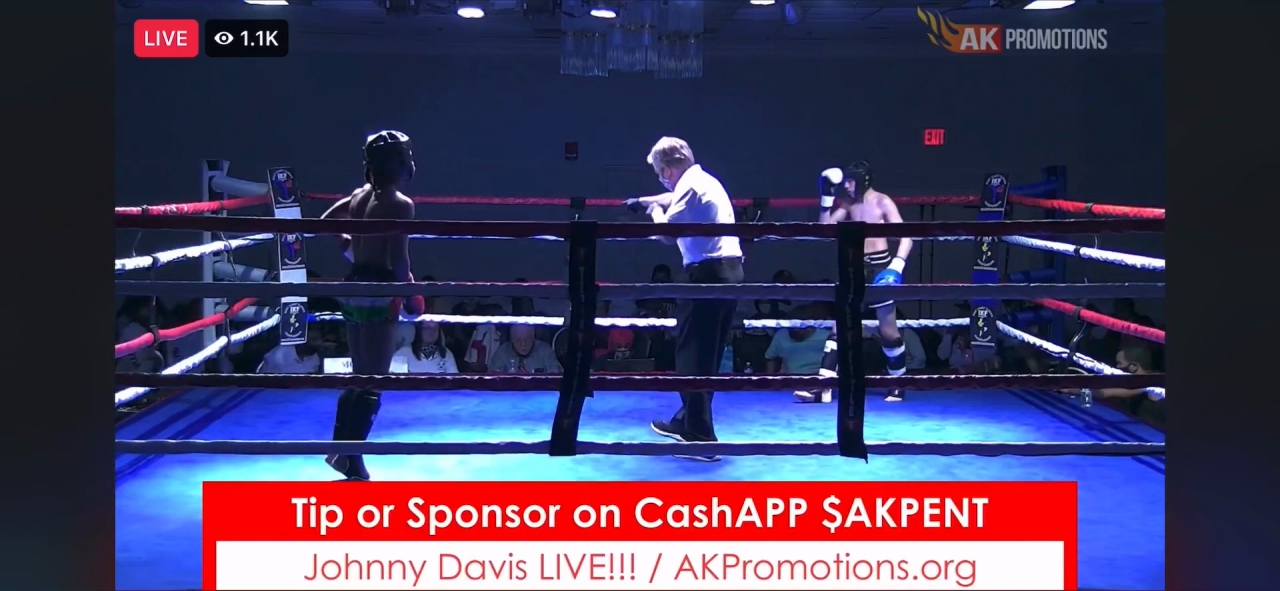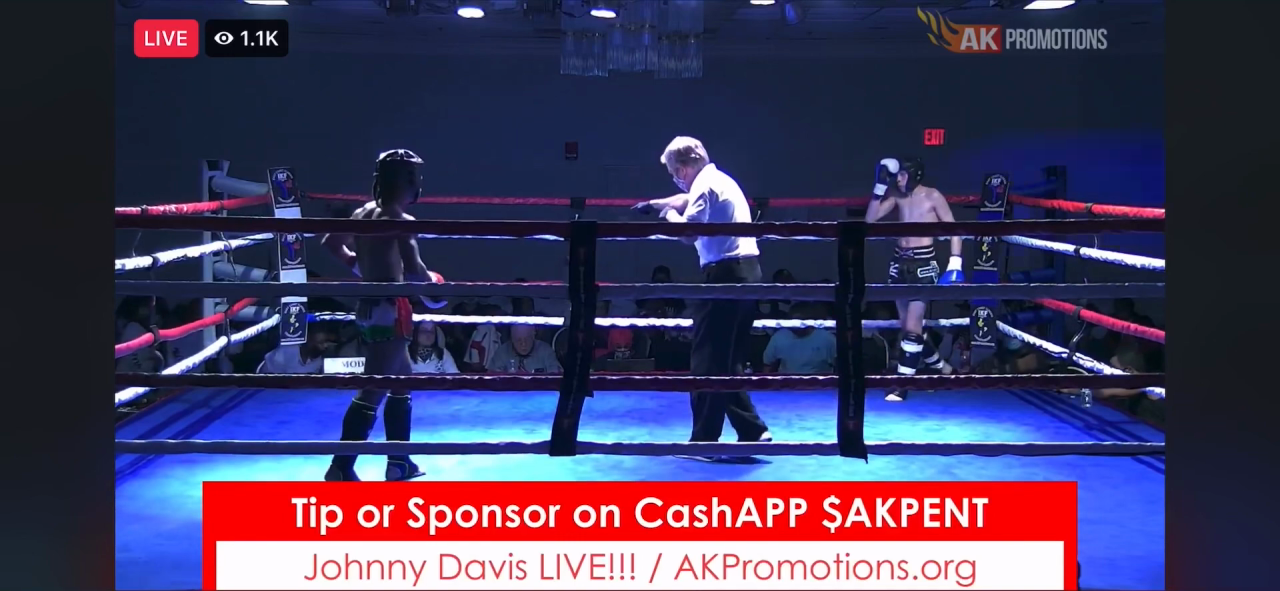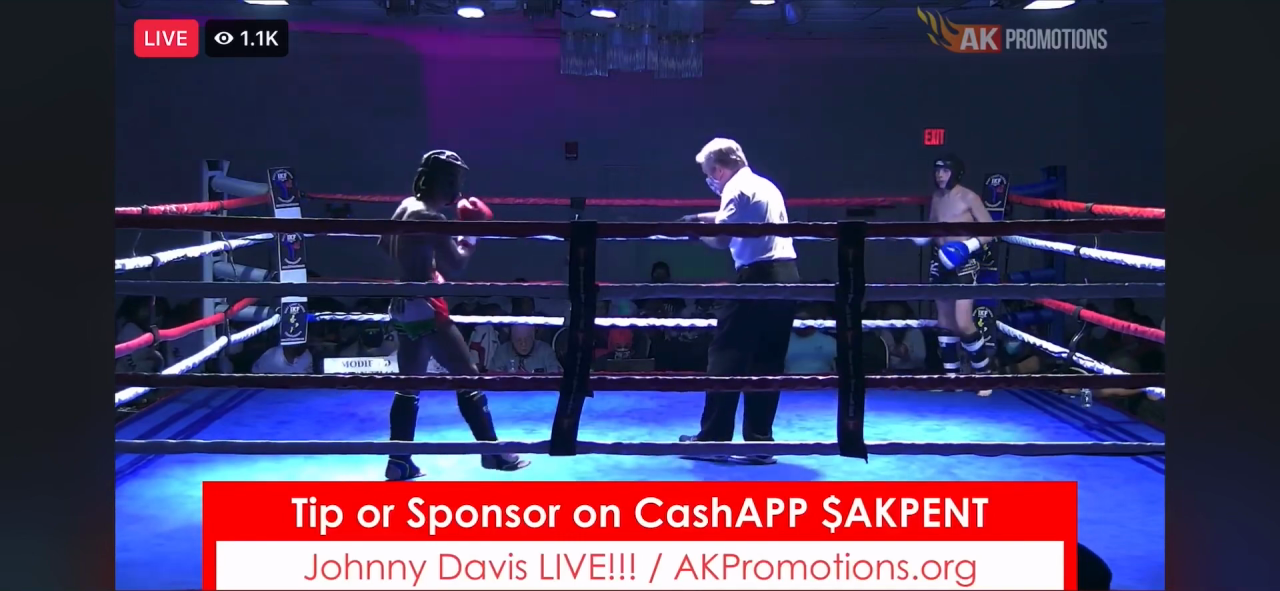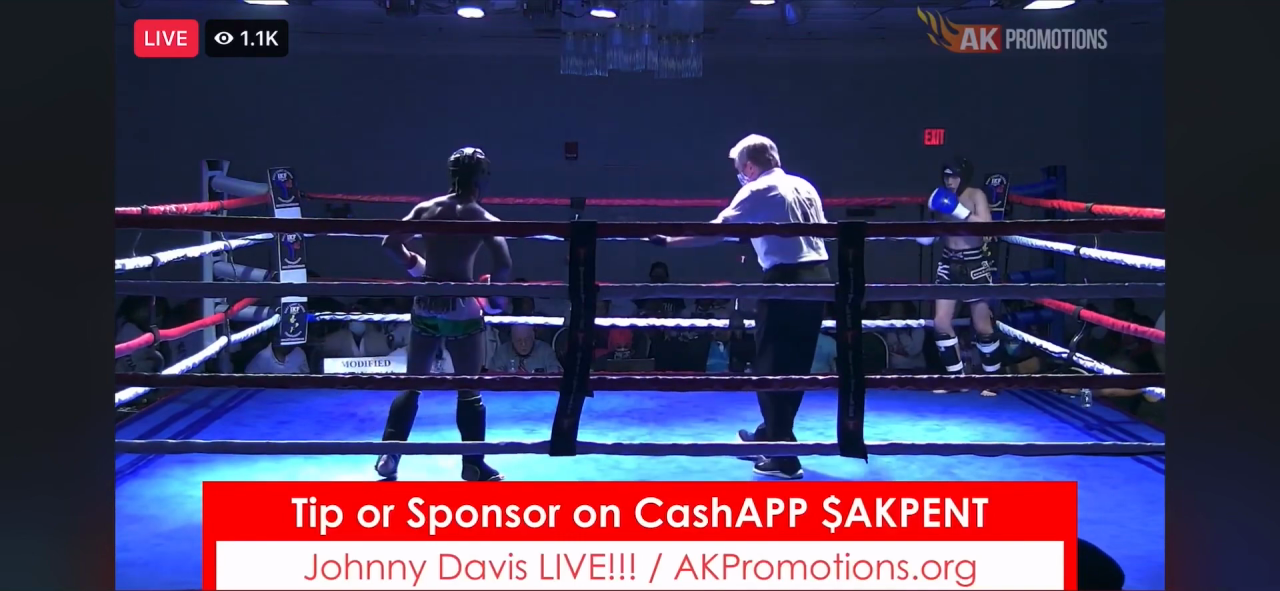
dt=0.5s
person 1, frame 1
left shoulder: (360, 195)
right shoulder: (399, 204)
left elbow: (326, 221)
right elbow: (400, 260)
left hip: (353, 291)
right hip: (380, 295)
left knee: (360, 378)
left ankle: (341, 450)
person 1, frame 2
left shoulder: (365, 212)
right shoulder: (401, 221)
left elbow: (330, 242)
right elbow: (413, 272)
left hip: (368, 307)
right hip: (388, 311)
left knee: (401, 386)
right knee: (371, 395)
person 1, frame 3
left shoulder: (407, 206)
right shoulder: (428, 215)
left elbow: (385, 243)
right elbow: (455, 263)
right wrist: (469, 235)
left hip: (402, 305)
right hip: (425, 306)
left knee: (409, 387)
right knee: (467, 376)
person 1, frame 4
left shoulder: (426, 209)
right shoulder: (484, 219)
left elbow: (391, 243)
right elbow: (503, 264)
left wrist: (416, 266)
right wrist: (495, 301)
left hip: (425, 305)
right hip: (461, 307)
left knee: (413, 384)
right knee: (469, 390)
person 2, frame 1
left shoulder: (688, 186)
right shoulder: (706, 181)
left wrist: (655, 210)
right wrist: (645, 200)
left hip: (708, 274)
right hip: (729, 272)
left knee: (693, 357)
right knee: (707, 356)
left ankle: (700, 439)
right ankle: (686, 423)
person 2, frame 2
left shoulder: (705, 186)
right shoulder: (720, 180)
left elbow: (687, 232)
right elbow: (688, 200)
left wrist: (668, 214)
right wrist: (654, 203)
left hip: (725, 274)
right hip: (747, 272)
left knee: (708, 360)
right knee: (726, 361)
left ankle: (705, 441)
right ankle: (753, 430)
person 2, frame 3
left shoulder: (737, 189)
right shoulder: (764, 185)
left elbow: (720, 238)
left wrist: (700, 227)
right wrist: (704, 217)
left hip: (758, 277)
right hip: (786, 275)
left knee: (726, 358)
right knee: (767, 365)
left ankle: (713, 437)
right ankle: (758, 441)
person 2, frame 4
left shoulder: (758, 191)
right shoulder: (804, 187)
left elbow: (716, 231)
right elbow: (821, 229)
left wrist: (668, 241)
left hip: (785, 281)
right hip: (817, 277)
left knee: (771, 371)
right knee: (794, 370)
left ankle: (783, 457)
right ankle: (769, 438)
person 3, frame 1
left shoulder: (882, 202)
right shoulder: (847, 202)
left elbow: (906, 238)
right elbow: (825, 228)
left wrist: (897, 265)
right wrist: (827, 197)
left hip: (877, 267)
left knee: (888, 332)
left ankle: (898, 386)
right ankle: (824, 388)
person 3, frame 2
left shoulder: (933, 196)
right shoulder: (897, 195)
right elbow: (870, 219)
left wrist: (955, 263)
right wrist: (880, 186)
left hip: (923, 262)
right hip: (900, 261)
left knee: (912, 327)
right knee: (908, 325)
left ankle: (902, 384)
right ankle: (940, 368)
person 3, frame 3
left shoulder: (969, 197)
right shoulder: (935, 197)
left wrist: (970, 245)
right wrist: (925, 238)
left hip: (963, 263)
right hip: (941, 261)
left knee: (963, 325)
right knee: (945, 324)
left ankle: (983, 376)
right ankle: (952, 376)
person 3, frame 4
left shoulder: (976, 196)
right shoulder: (948, 198)
left wrist: (959, 212)
right wrist: (930, 233)
left hip: (974, 264)
right hip: (948, 263)
left knee: (982, 327)
right knee: (941, 325)
right ankle: (956, 378)
